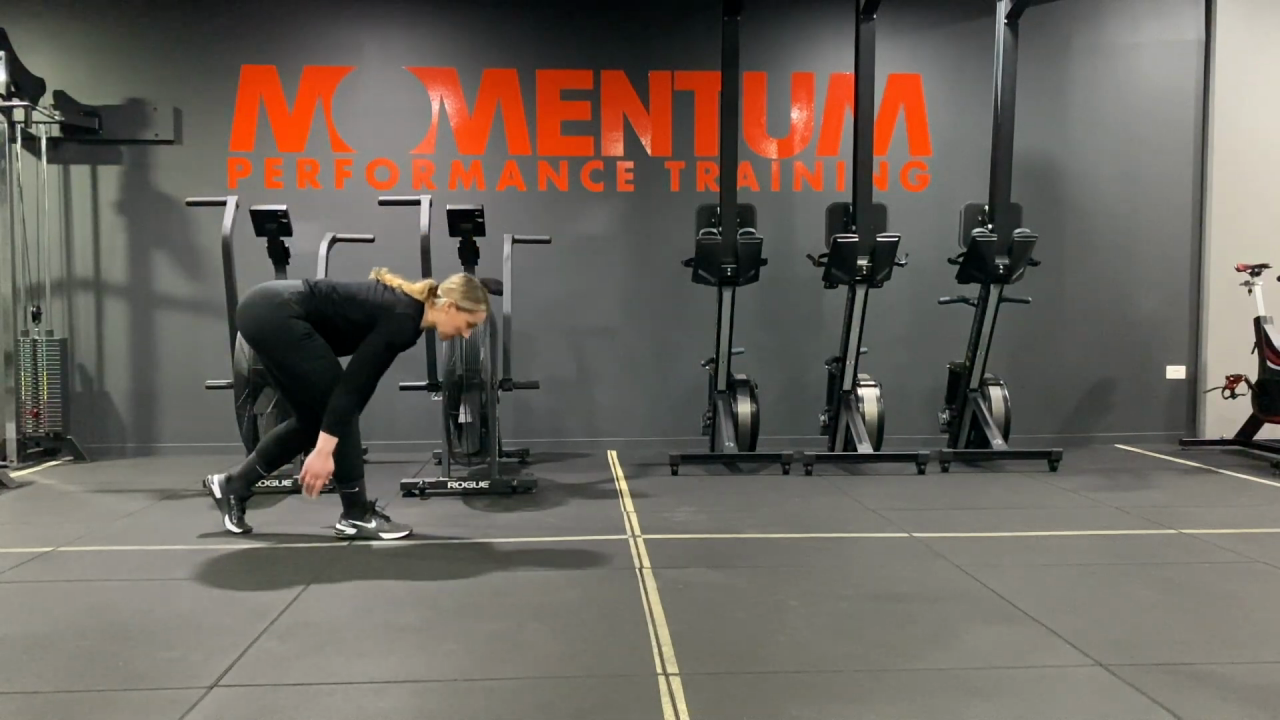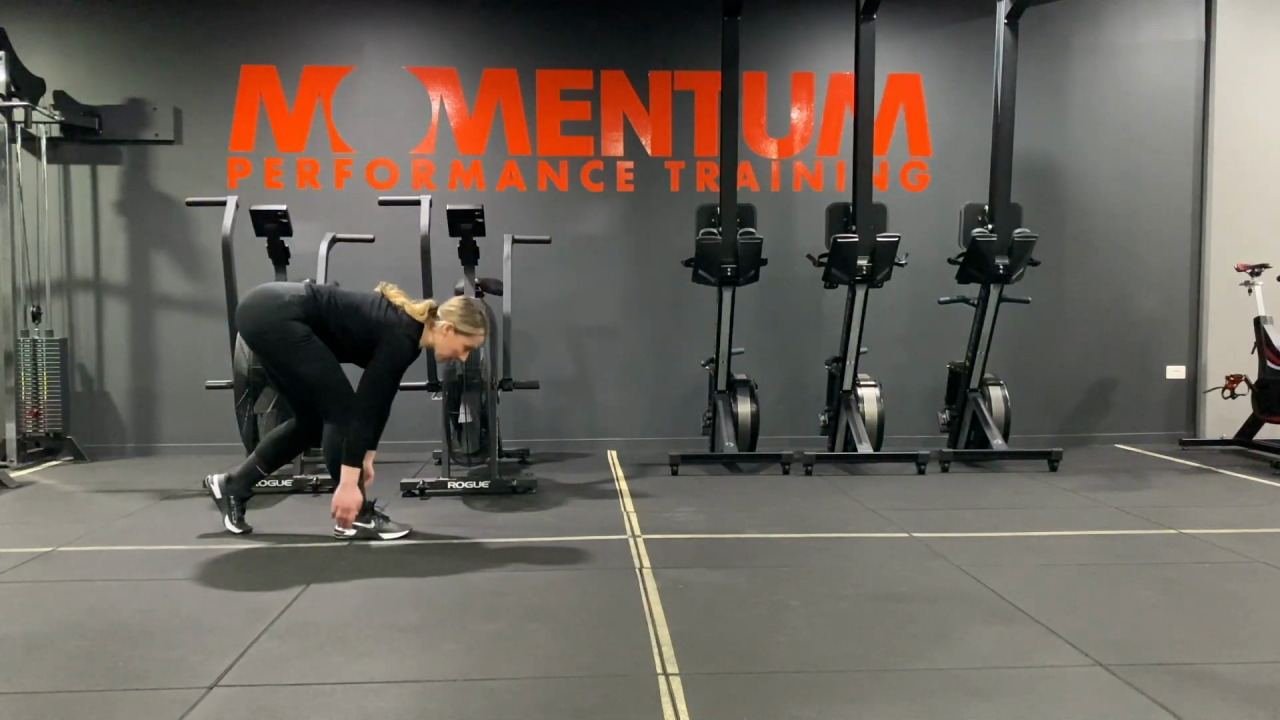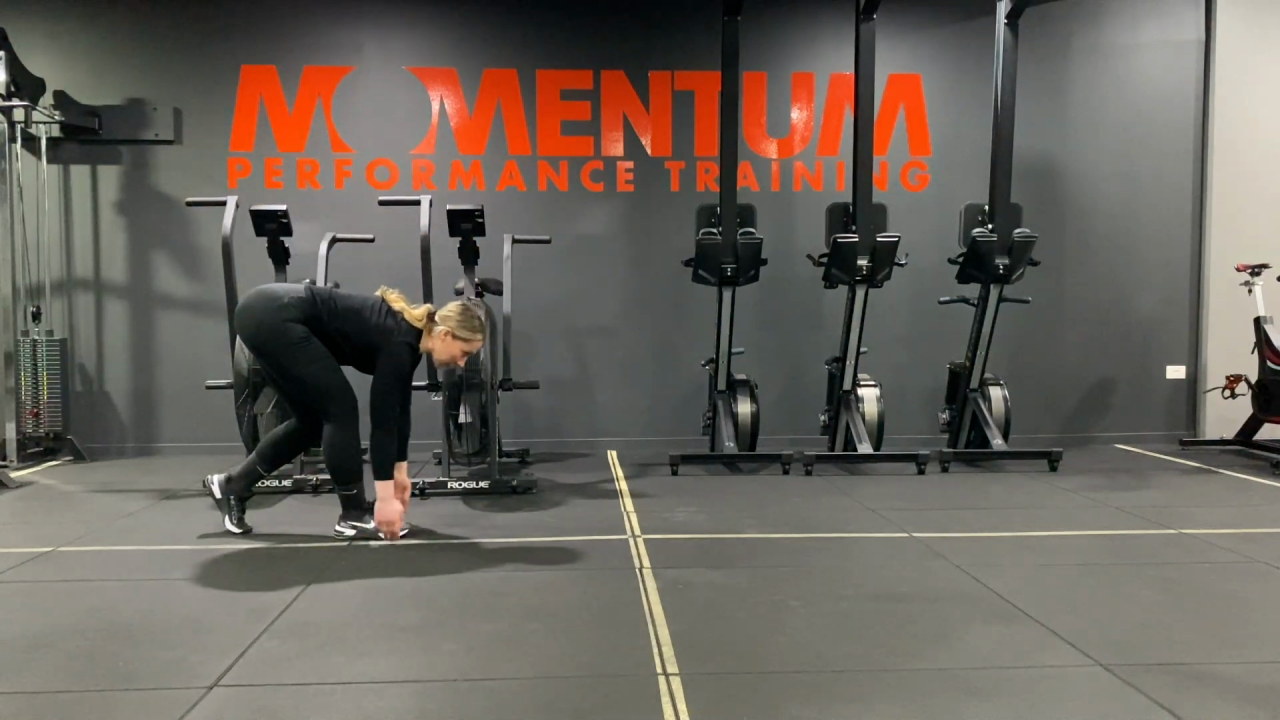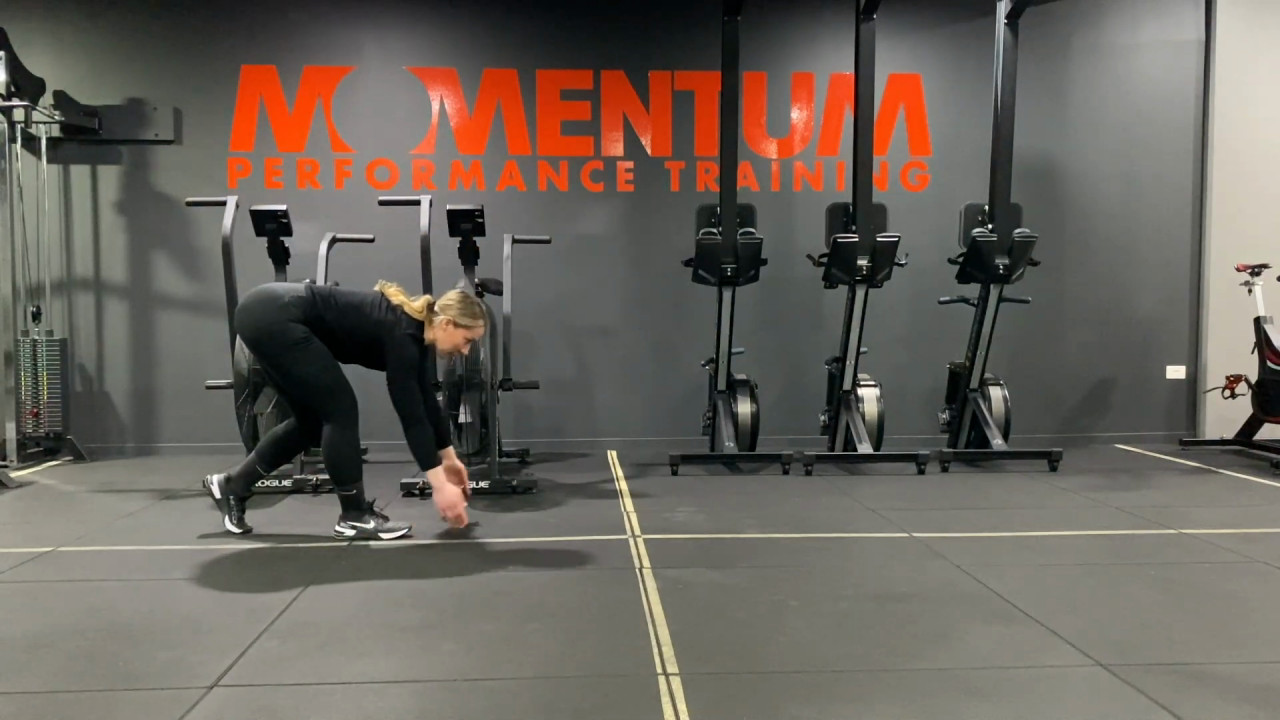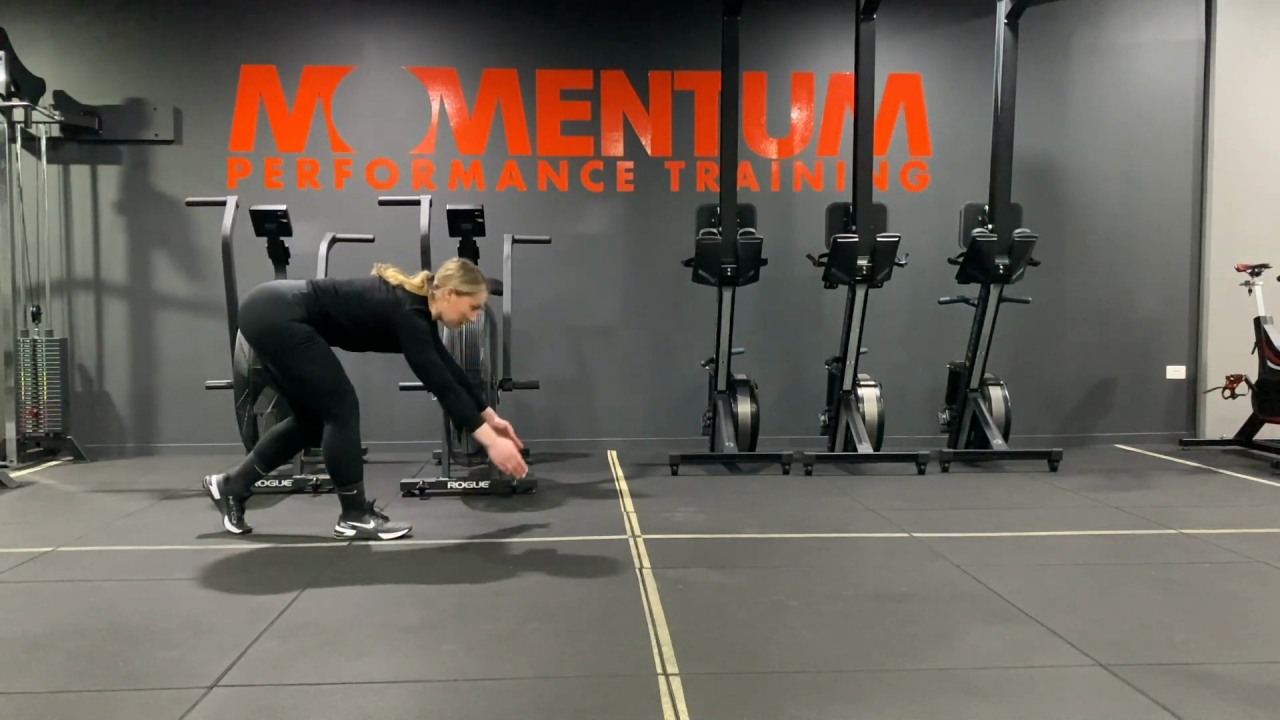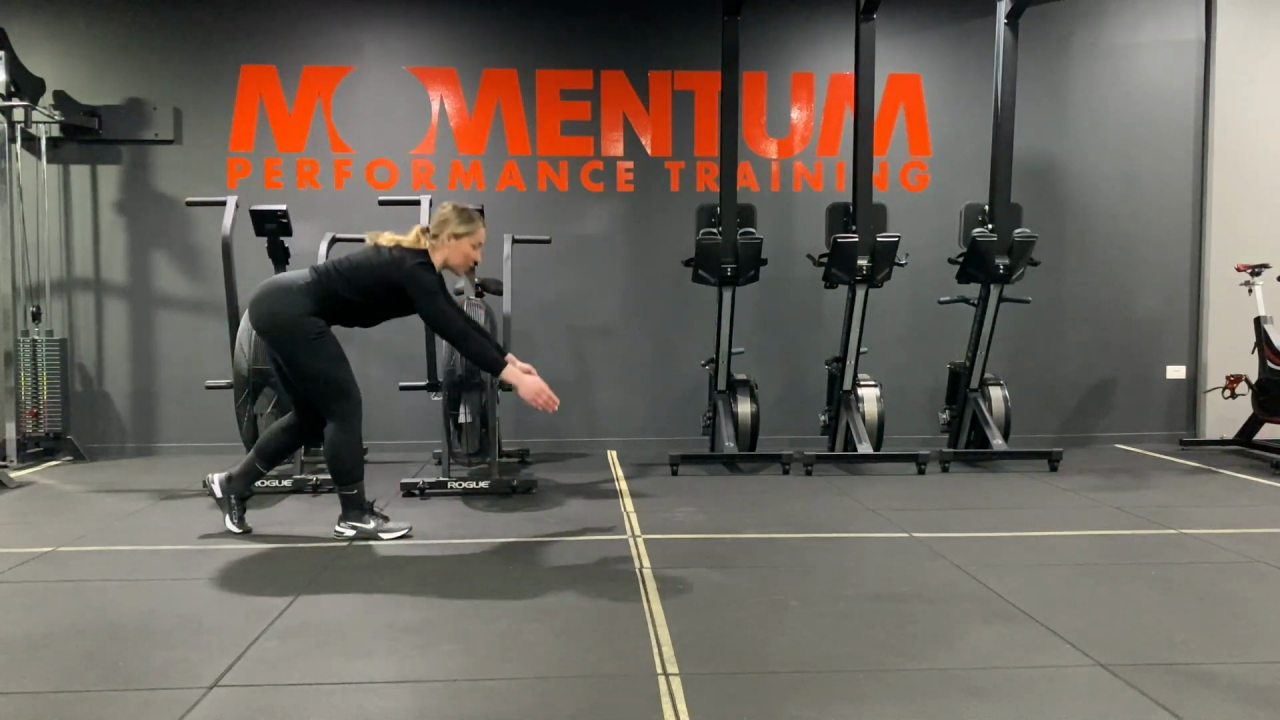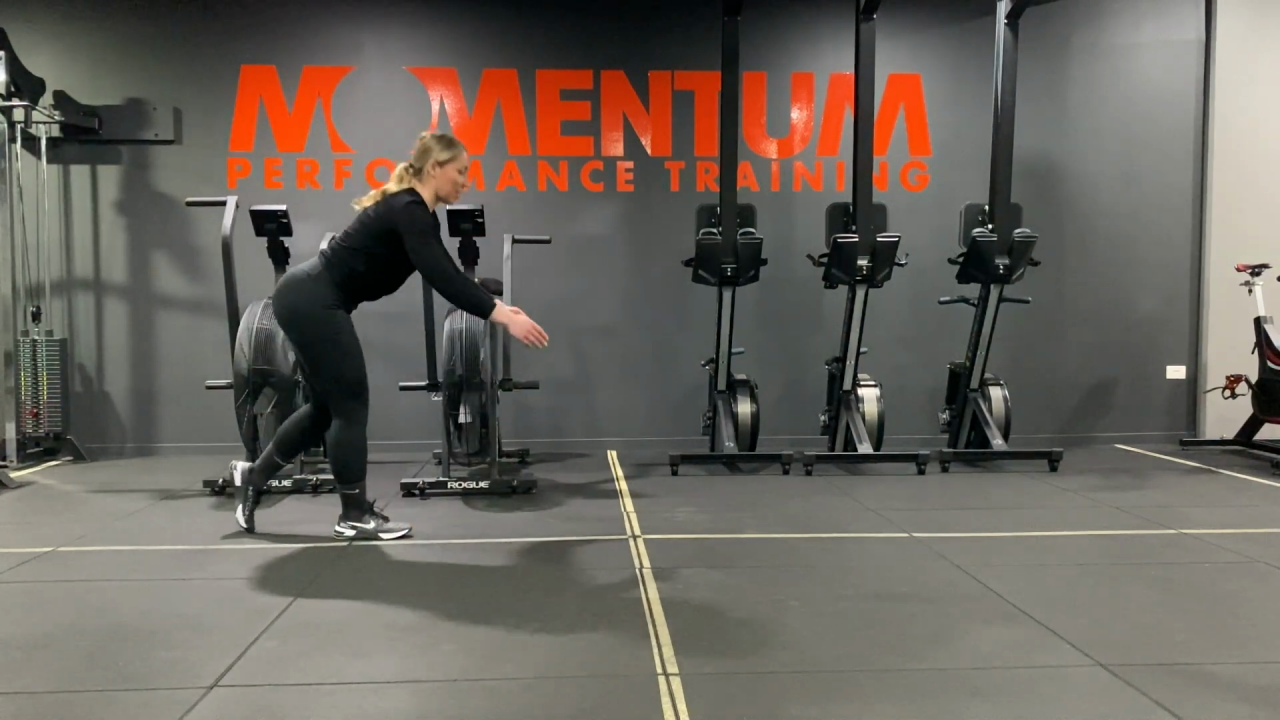
dt=0.2s
person 1, frame 1
left shoulder: (406, 309)
right shoulder: (403, 320)
left elbow: (361, 380)
right elbow: (352, 384)
right wrist: (324, 451)
left hip: (267, 313)
right hip: (275, 317)
left knee: (312, 420)
right knee: (333, 413)
left ankle: (233, 486)
right ankle: (357, 515)
person 1, frame 2
left shoulder: (407, 329)
right shoulder: (401, 338)
left elbow: (377, 405)
right elbow: (364, 409)
left wrist: (366, 458)
right wrist: (349, 482)
left hip: (266, 314)
right hip: (275, 317)
left knee: (312, 418)
right knee: (337, 408)
left ankle: (232, 486)
right ankle: (357, 517)
person 1, frame 3
left shoulder: (409, 336)
right shoulder: (399, 343)
left elbow: (398, 412)
right elbow: (383, 420)
left wrist: (399, 471)
right wrist: (384, 496)
left hip: (264, 314)
right hip: (273, 319)
left knee: (313, 418)
right knee: (339, 409)
left ankle: (233, 486)
right ankle: (354, 518)
person 1, frame 4
left shoulder: (412, 330)
right shoulder: (402, 337)
left elbow: (424, 402)
right elbow: (411, 415)
left wrist: (447, 456)
right wrist: (439, 483)
left hip: (265, 315)
right hip: (273, 319)
left knee: (312, 418)
right knee: (339, 410)
left ankle: (232, 486)
right ankle: (354, 515)
person 1, frame 5
left shoulder: (416, 308)
right shoulder: (408, 314)
left elbow: (449, 372)
right elbow: (441, 385)
left wrist: (490, 418)
right wrist: (489, 439)
left hip: (270, 313)
right hip: (277, 318)
left knee: (313, 417)
right knee: (340, 409)
left ankle: (232, 486)
right ankle: (355, 516)
person 1, frame 6
left shoulder: (417, 267)
right shoulder: (414, 270)
left elbow: (462, 325)
right elbow: (457, 335)
left wrist: (512, 362)
right wrist: (514, 377)
left hip: (280, 308)
right hip: (288, 312)
left knee: (313, 414)
right knee: (343, 406)
left ankle: (234, 484)
right ankle: (355, 517)
person 1, frame 7
left shoulder: (410, 209)
right shoulder: (409, 211)
left elbow: (447, 273)
right elbow: (442, 278)
left wrist: (499, 307)
right wrist: (503, 316)
left hip: (307, 300)
right hip: (312, 303)
left knee: (330, 405)
right knee: (350, 405)
left ankle: (254, 475)
right ankle: (355, 517)
